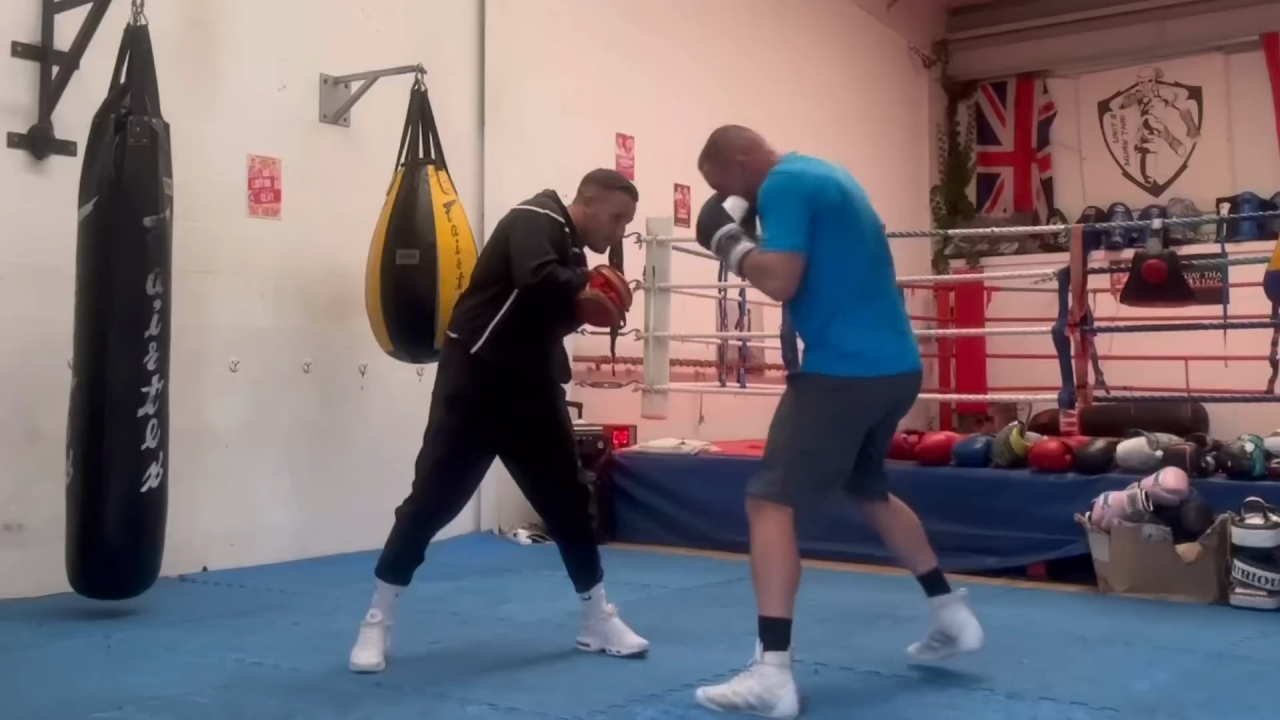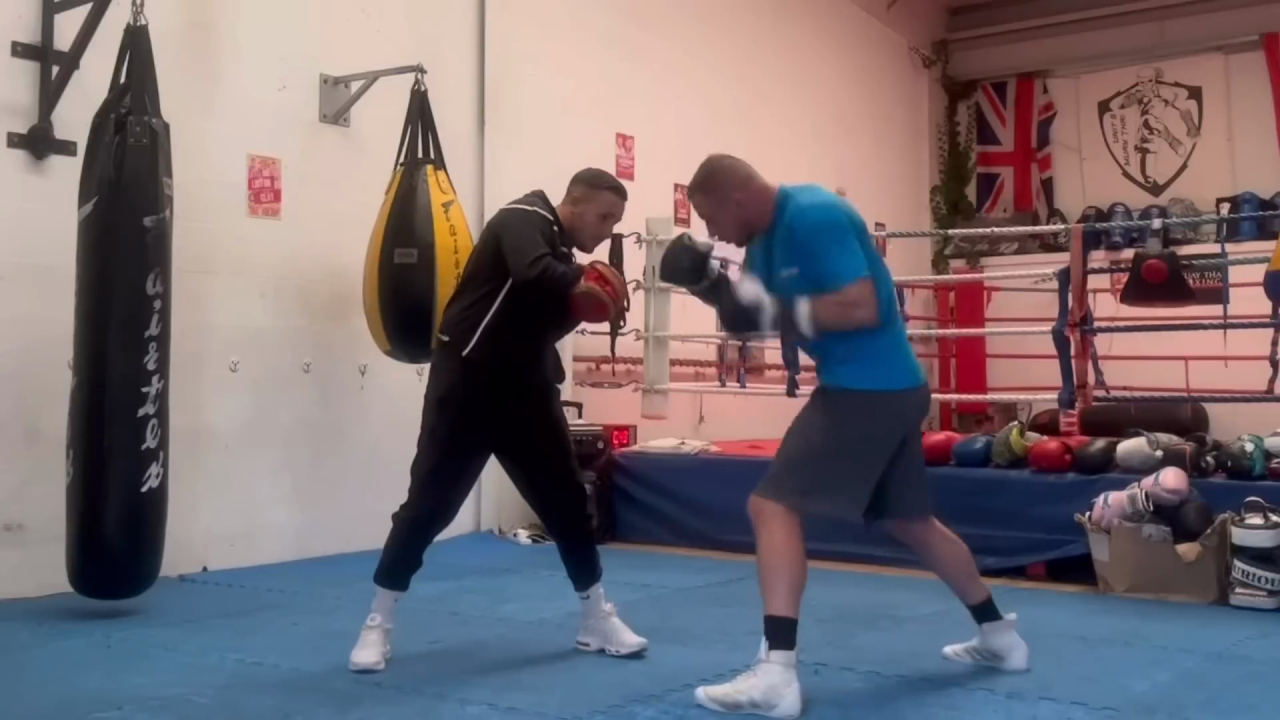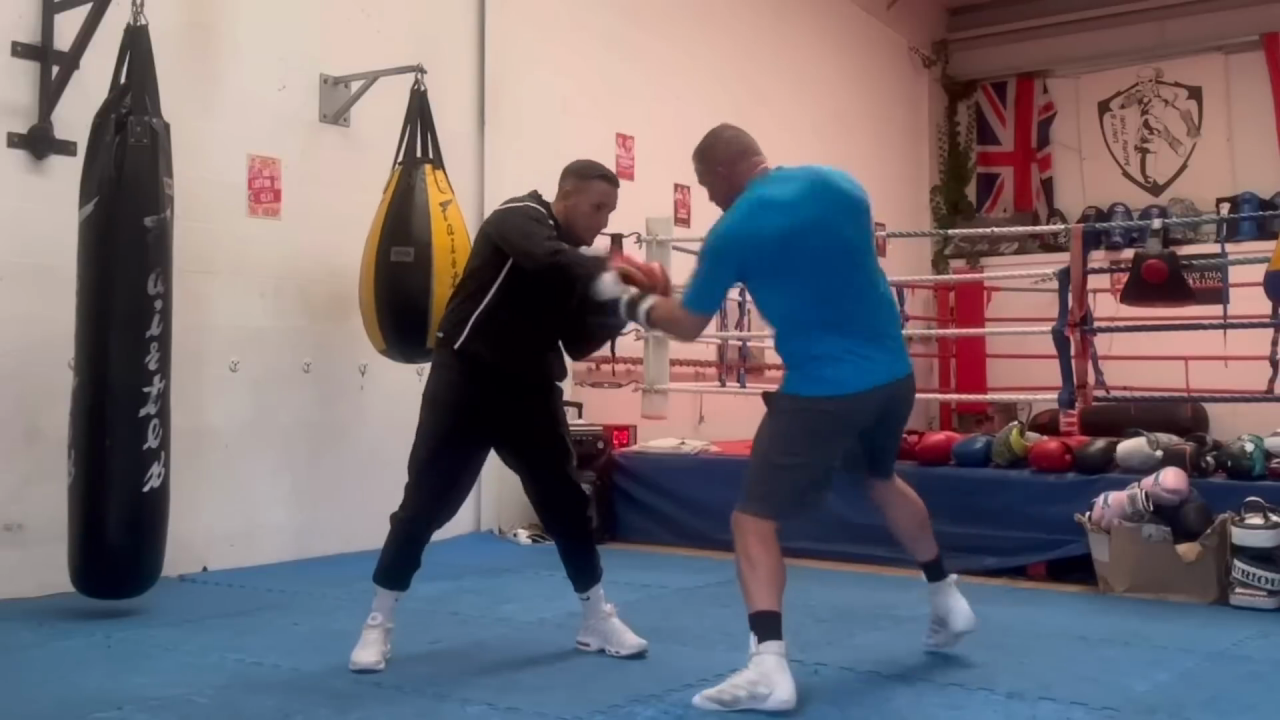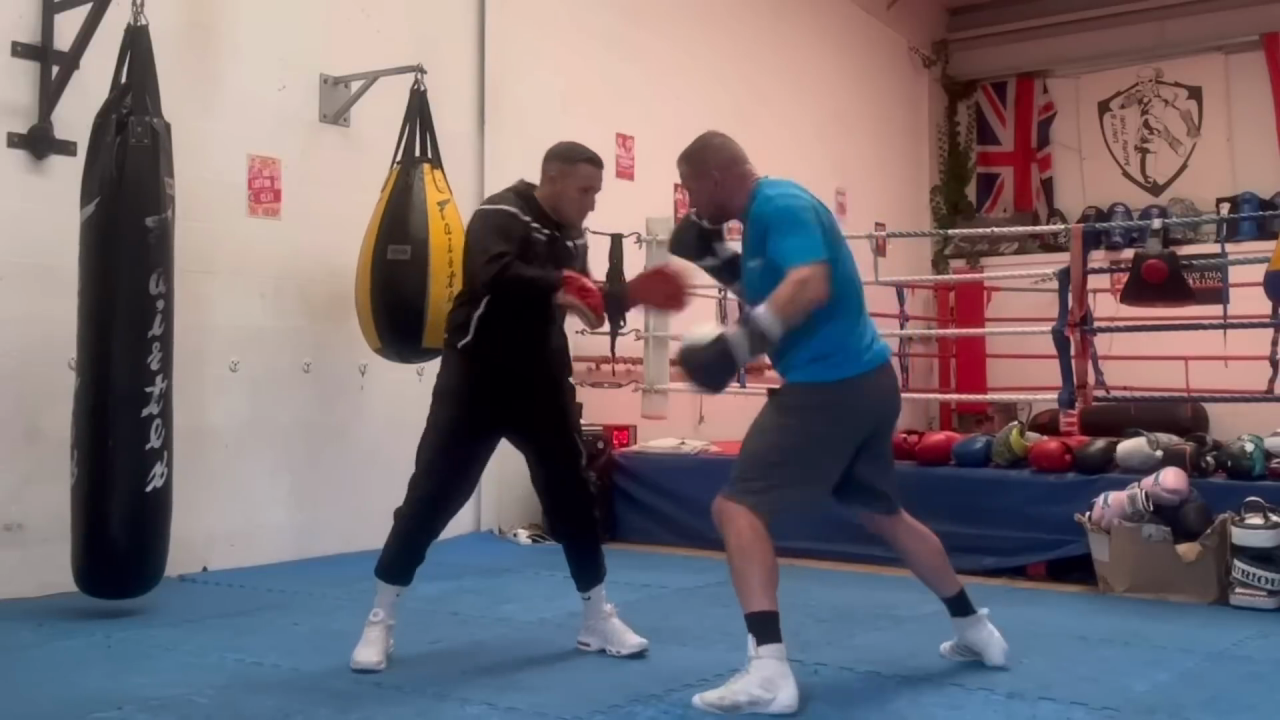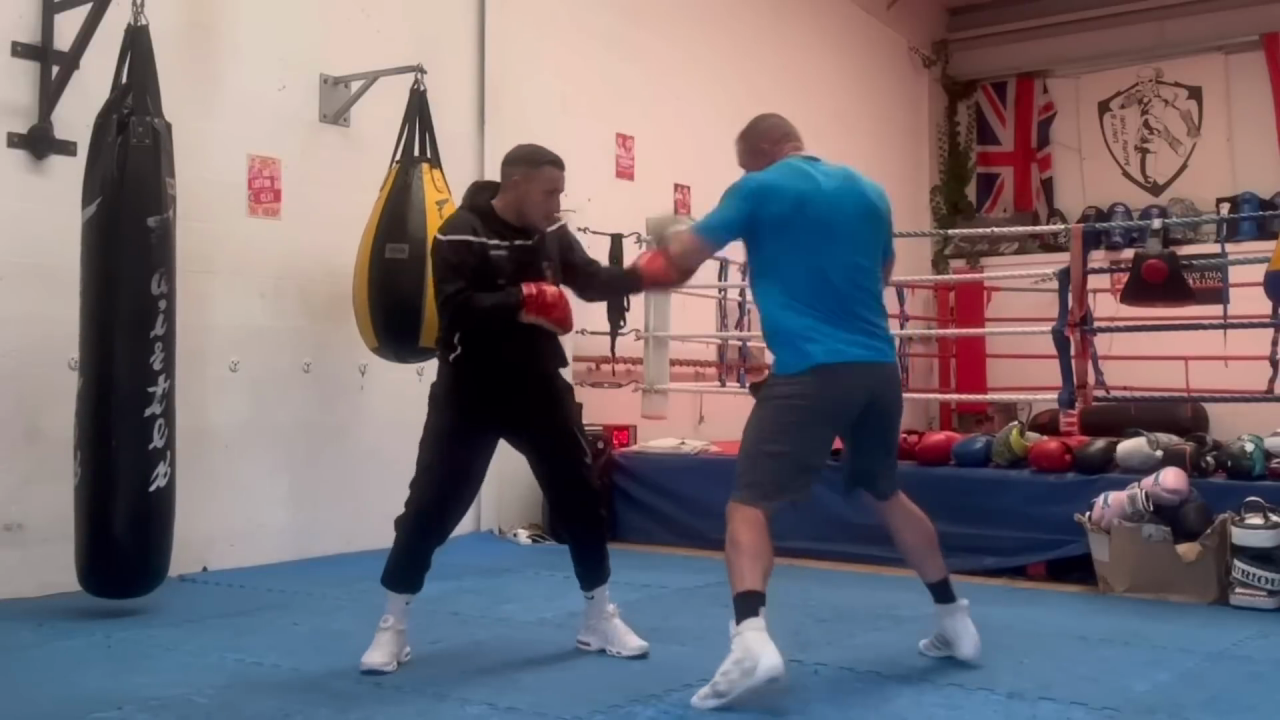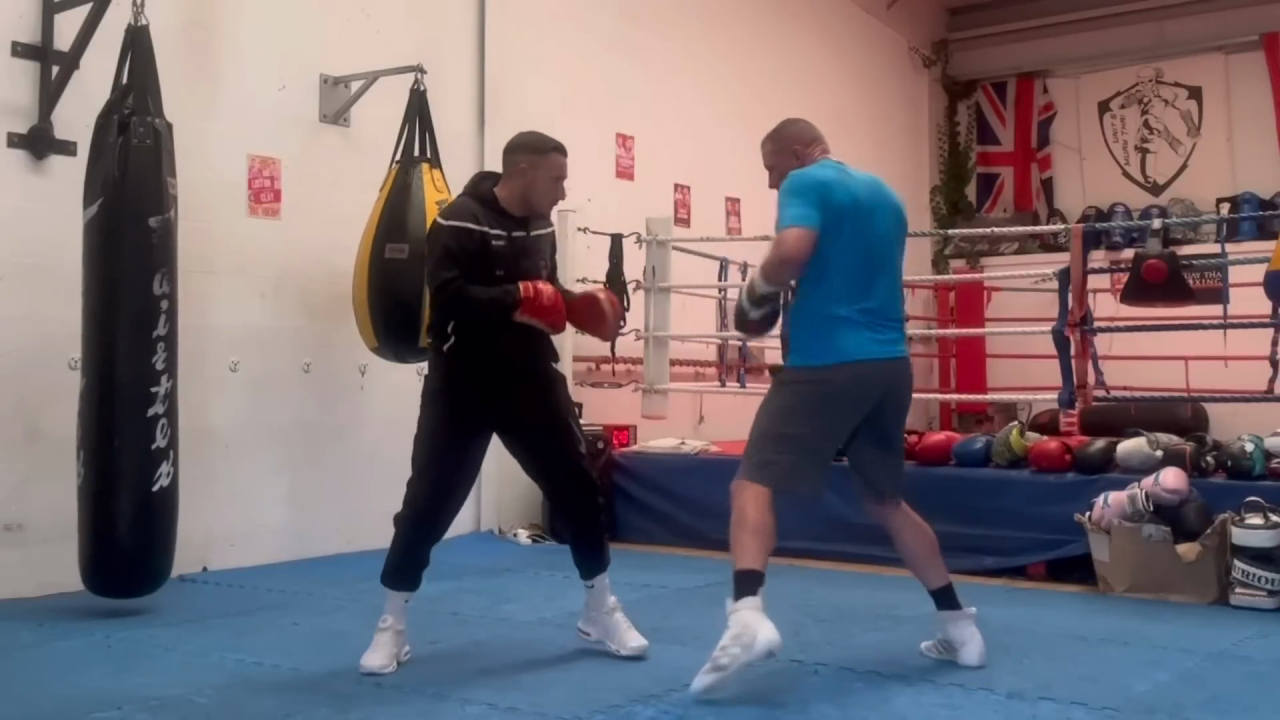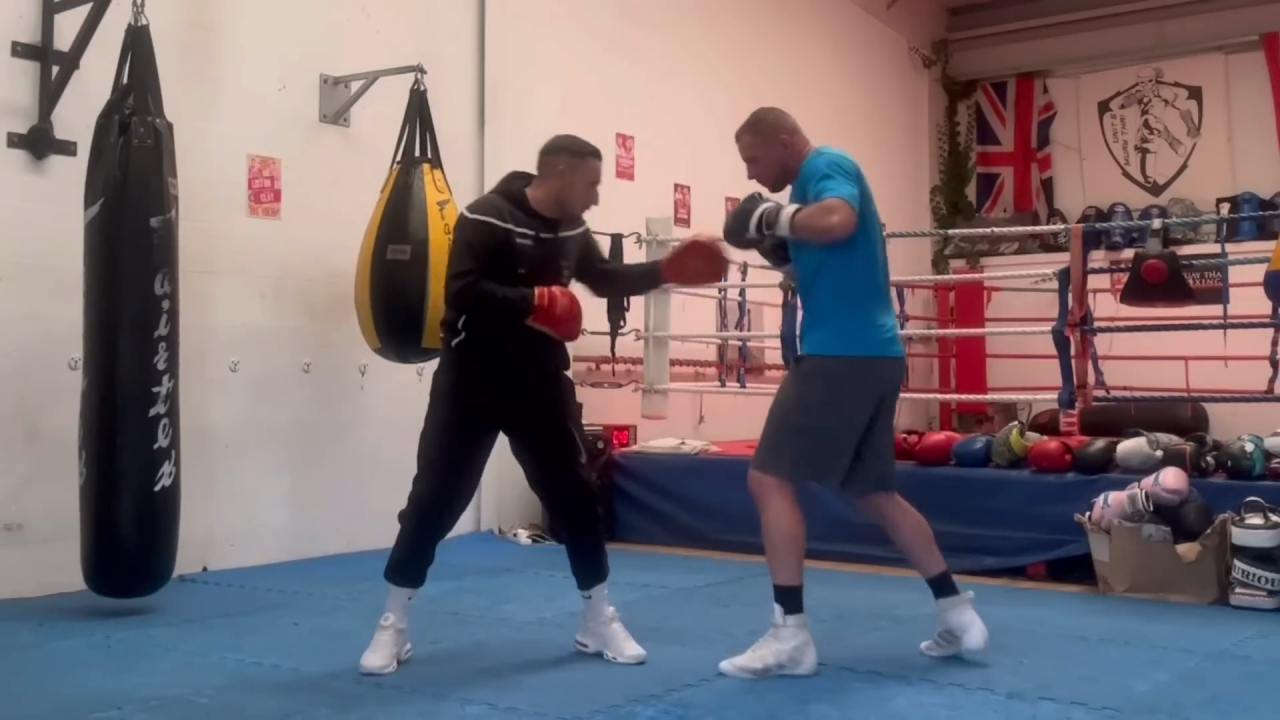
dt=0.2s
person 1, frame 1
left shoulder: (785, 181)
right shoulder: (826, 176)
left elbow: (779, 282)
left wrist: (727, 238)
right wrist: (741, 232)
left hip: (843, 372)
right hip: (897, 366)
left knee: (769, 503)
right knee: (870, 492)
right ankle: (950, 613)
person 1, frame 2
left shoulder: (816, 215)
right shoulder: (774, 230)
left elbow: (862, 308)
right elbow: (749, 317)
left wrist: (778, 310)
right wrist: (711, 282)
left hip: (868, 388)
right hip: (896, 387)
left knee: (773, 505)
right knee: (908, 519)
left ankle: (776, 671)
right ankle: (998, 634)
person 1, frame 3
left shoulder: (738, 229)
right shoulder: (837, 184)
left elbow: (687, 323)
left wrist: (630, 303)
left hip: (823, 392)
right hip: (891, 374)
left knee: (754, 517)
right knee: (878, 478)
left ankle: (769, 666)
right ankle: (945, 598)
person 1, frame 4
left shoulder: (774, 206)
right shoulder: (779, 204)
left elbow: (809, 286)
left wrist: (737, 339)
right wrist: (714, 257)
left hip: (828, 386)
right hip: (870, 378)
left knee: (736, 509)
right knee: (882, 514)
left ankle: (769, 668)
right ankle: (975, 630)
person 1, frame 5
left shoulder: (759, 189)
right shoulder: (868, 192)
left elbow: (686, 256)
left wrist: (652, 263)
left hip: (809, 372)
right hip: (878, 366)
left knee: (748, 505)
right knee: (885, 493)
left ankle: (751, 640)
right ankle: (954, 620)
person 1, frame 6
left shoulder: (805, 185)
right shoulder: (886, 197)
left elbow: (793, 251)
left wrist: (758, 296)
left hip: (823, 365)
right hip: (889, 365)
left knee: (752, 484)
right knee: (886, 500)
left ankle: (748, 618)
right ankle: (958, 626)
person 1, frame 7
left shoulder: (824, 165)
right shoulder: (831, 175)
left elbow: (839, 220)
left wrist: (770, 218)
right wrist: (776, 241)
left hip: (838, 355)
right hip: (880, 356)
left knee: (769, 479)
right knee: (874, 492)
left ankle: (792, 635)
right ankle: (957, 612)
person 2, frame 1
left shoulder: (571, 249)
right shoulder: (535, 221)
right elbow: (537, 282)
left wrist: (585, 304)
right wrist: (585, 286)
left hip: (532, 387)
right hip: (476, 378)
left knee: (568, 500)
right knee: (434, 497)
left ankle: (598, 619)
right ankle: (377, 621)
person 2, frame 2
left shoulder: (561, 252)
right shoulder: (524, 220)
right elbow: (533, 278)
left wrist: (578, 303)
right wrist: (579, 280)
left hip: (527, 389)
right hip: (469, 381)
left knee: (566, 500)
right knee: (430, 502)
left ankle: (597, 618)
right ankle: (377, 624)
person 2, frame 3
left shoulder: (574, 261)
right shoulder: (518, 219)
left elbow: (579, 340)
right elbow: (548, 261)
left wrist: (615, 308)
right wrist: (609, 273)
left hip: (530, 389)
right hip: (467, 381)
left knee: (567, 501)
right knee: (427, 502)
left ankle: (598, 619)
right ankle: (378, 624)
person 2, frame 4
left shoulder: (568, 238)
right shoulder: (498, 218)
left elbow: (580, 300)
right elbow: (495, 276)
left wrist: (633, 292)
right wrist: (558, 287)
left hip: (541, 384)
right hip: (475, 377)
left knee: (573, 498)
right knee: (430, 497)
left ankle: (598, 620)
right ankle: (380, 622)
person 2, frame 5
left shoulder: (550, 231)
right shoulder: (459, 236)
left elbow: (591, 280)
right elbow: (459, 310)
left wrist: (642, 274)
right wrist: (521, 303)
left hip: (538, 384)
right hip: (469, 390)
left knee: (580, 497)
right knee: (431, 506)
left ankle: (599, 618)
right ankle: (392, 628)
person 2, frame 6
left shoulder: (541, 226)
right shoulder: (458, 222)
right elbow: (448, 298)
left wrist: (577, 305)
right wrist: (515, 299)
left hip: (531, 377)
right hip: (462, 382)
left knee: (577, 487)
right knee: (428, 502)
left ankle: (600, 610)
right ankle: (391, 628)
person 2, frame 7
left shoulder: (569, 229)
right shoulder: (486, 218)
left elbow: (608, 279)
right elbow: (464, 293)
left wrist: (670, 267)
right wrist: (532, 302)
left hip: (539, 380)
right hip: (473, 378)
left knee: (574, 496)
right knee: (434, 498)
left ankle: (599, 621)
right ankle: (392, 626)
